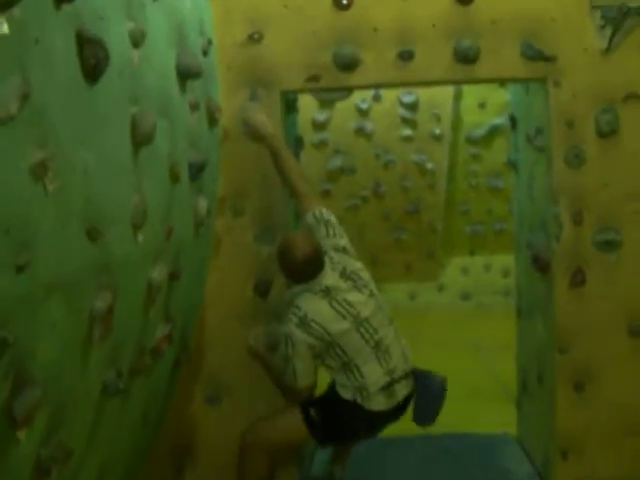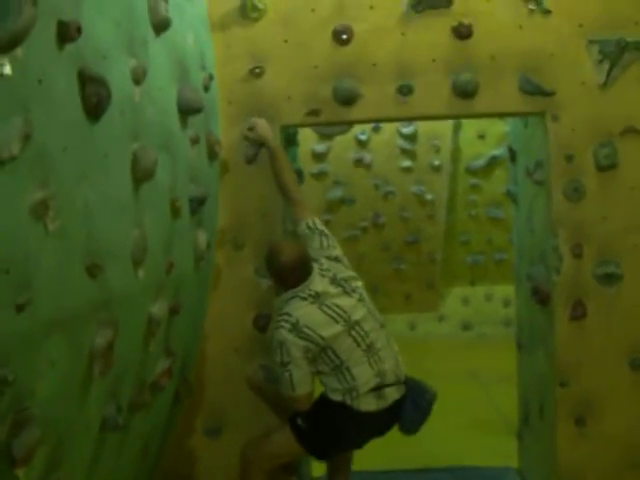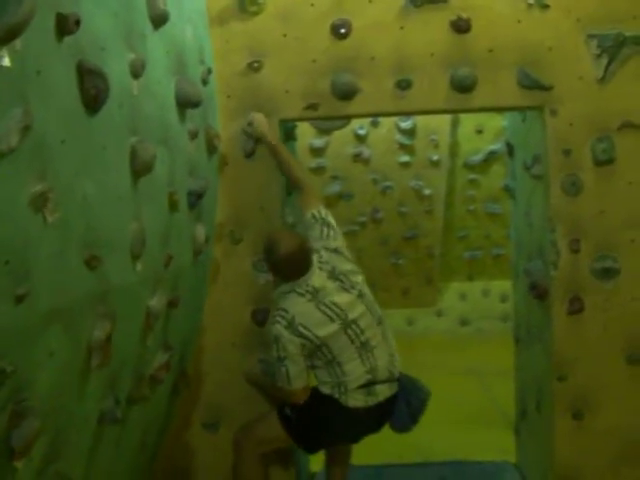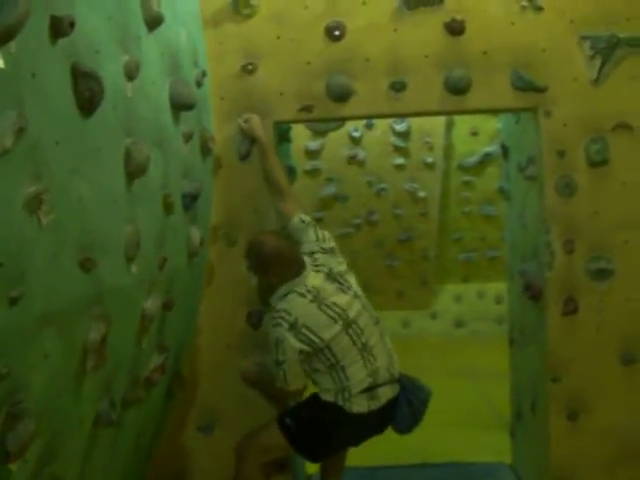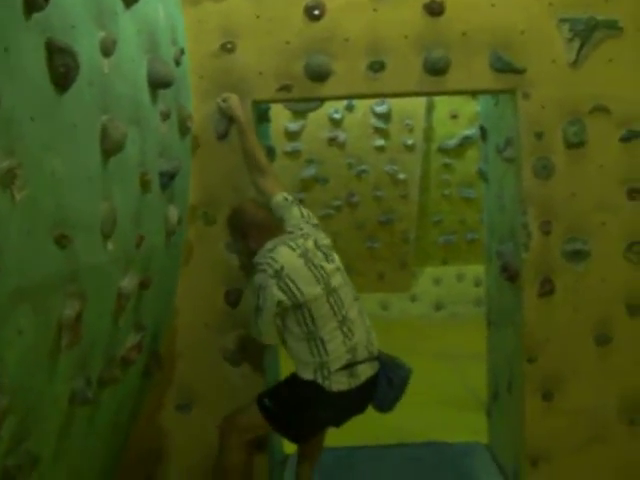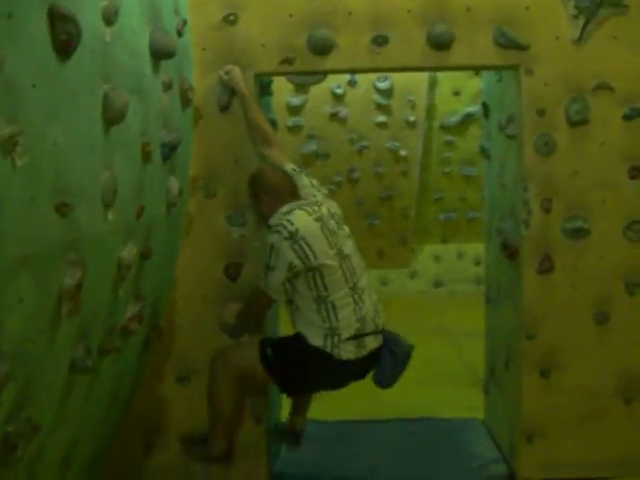
dt=0.4s
person 1, frame 1
left shoulder: (300, 321)
right shoulder: (339, 256)
left elbow: (300, 391)
right elbow: (305, 193)
left wrist: (265, 352)
right wrist: (271, 137)
left hip: (366, 407)
right hip: (401, 388)
left knee: (254, 442)
person 1, frame 2
left shoulder: (290, 327)
right shoulder: (331, 261)
left elbow: (299, 403)
right elbow: (296, 199)
left wrist: (261, 385)
right wrist: (271, 143)
left hip: (359, 412)
right hip: (393, 398)
person 1, frame 3
left shoulder: (287, 319)
right shoulder: (332, 253)
left elbow: (297, 395)
right elbow: (307, 187)
left wrist: (257, 379)
right wrist: (271, 139)
left hip: (350, 408)
right hip: (387, 397)
left knee: (246, 442)
person 1, frame 4
left shoulder: (287, 320)
right shoulder: (323, 255)
left elbow: (290, 391)
right elbow: (285, 198)
left wrist: (255, 378)
right wrist: (263, 140)
left hip: (353, 410)
right hip: (386, 396)
left knee: (250, 450)
person 1, frame 5
left shoulder: (271, 271)
right shoulder: (307, 230)
left elbow: (263, 338)
right elbow: (264, 177)
left wrist: (242, 344)
right wrist: (242, 120)
left hip: (333, 388)
right hip: (366, 375)
left knee: (234, 428)
right knee: (315, 398)
person 1, frame 6
left shoulder: (288, 232)
right shoulder: (317, 200)
left elbow: (264, 296)
right elbow: (271, 149)
left wrist: (239, 323)
right wrist: (244, 93)
left hip: (331, 358)
right hip: (366, 347)
left knee: (224, 361)
right knee: (298, 342)
left ankle: (218, 447)
right ankle: (295, 425)
